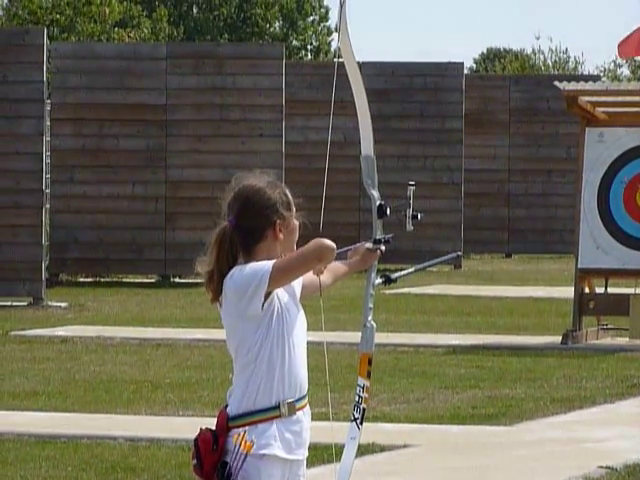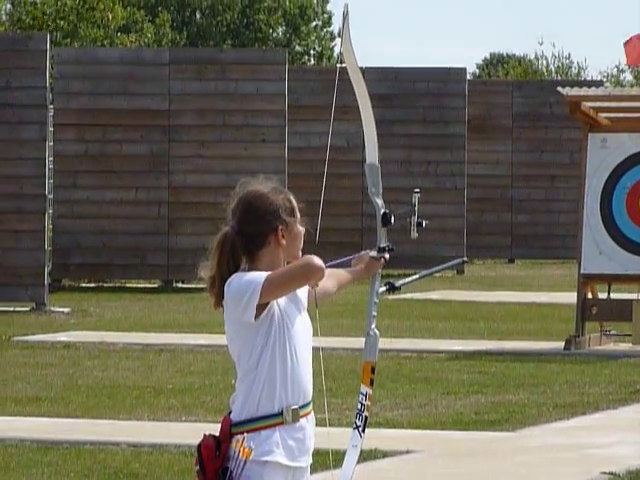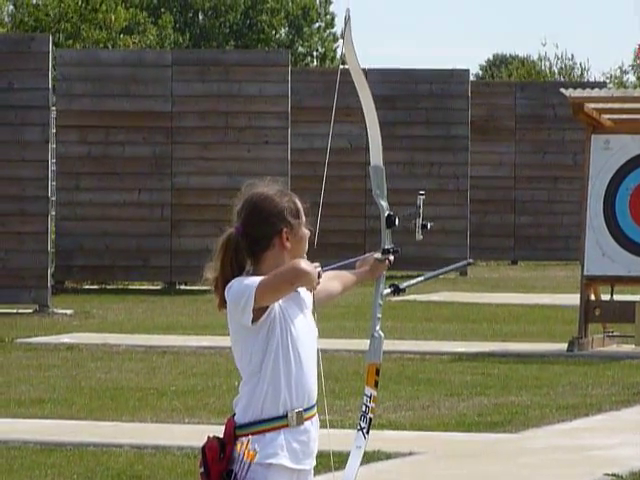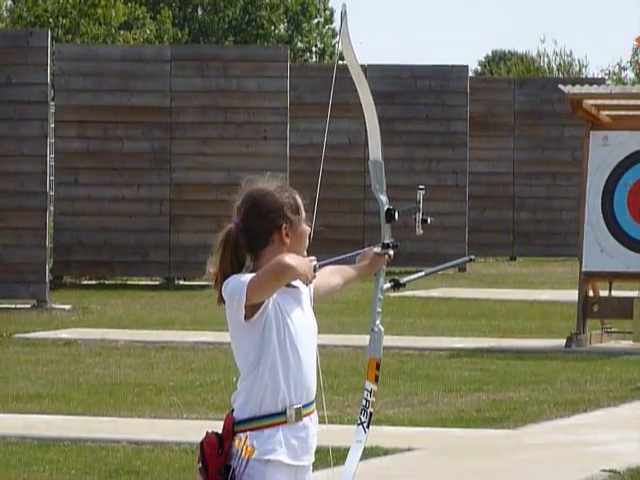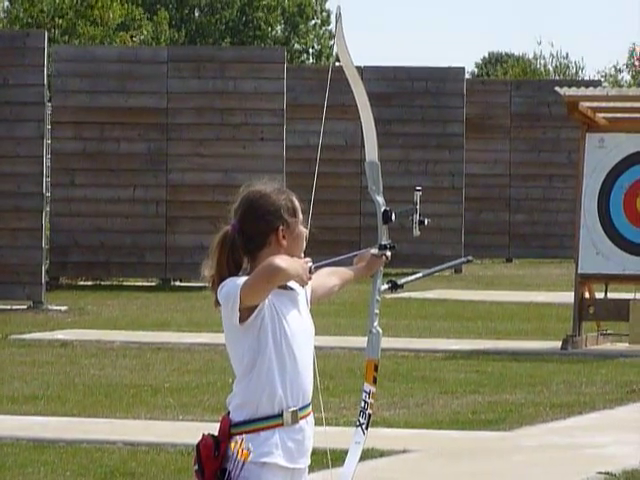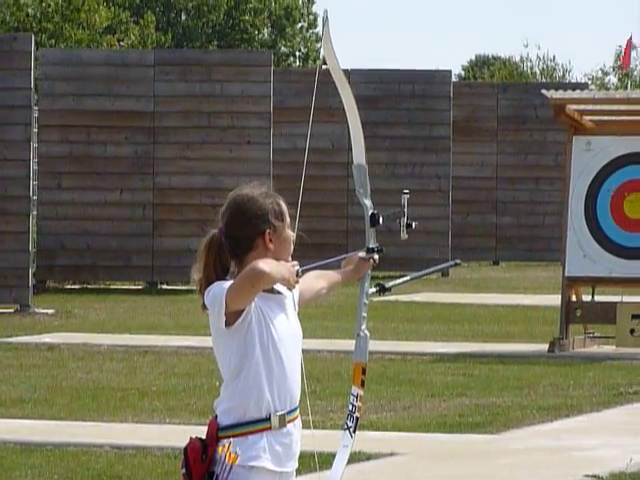
dt=0.3s
person 1, frame 1
left shoulder: (282, 280)
right shoulder: (244, 281)
left elbow: (320, 274)
right elbow: (323, 249)
left wrist: (355, 263)
right wrist: (317, 259)
left hip: (290, 432)
right hip: (258, 440)
person 1, frame 2
left shoulder: (290, 288)
right shoulder: (242, 288)
left elbow: (324, 281)
right elbow: (313, 267)
left wrist: (359, 270)
right wrist: (310, 270)
left hip: (295, 439)
right hip: (261, 447)
person 1, frame 3
left shoulder: (296, 290)
right shoulder: (243, 292)
left elbow: (330, 283)
right elbow: (297, 270)
left wrist: (364, 272)
right wrist: (306, 273)
left hip: (299, 443)
right hip: (265, 450)
person 1, frame 4
left shoulder: (297, 285)
right shoulder: (240, 289)
left elbow: (331, 277)
right elbow: (284, 266)
left wrist: (364, 267)
right wrist: (298, 266)
left hip: (298, 439)
right hip: (263, 448)
person 1, frame 5
left shoulder: (295, 287)
right shoulder: (237, 292)
left elbow: (328, 279)
right elbow: (273, 269)
left wrist: (361, 268)
right wrist: (293, 267)
left hip: (294, 442)
right hip: (260, 450)
person 1, frame 6
left shoulder: (283, 292)
right shoulder: (223, 297)
left elbow: (316, 283)
right elbow: (258, 273)
left wrist: (349, 272)
right wrist: (279, 271)
left hip: (282, 445)
right hip: (248, 455)
